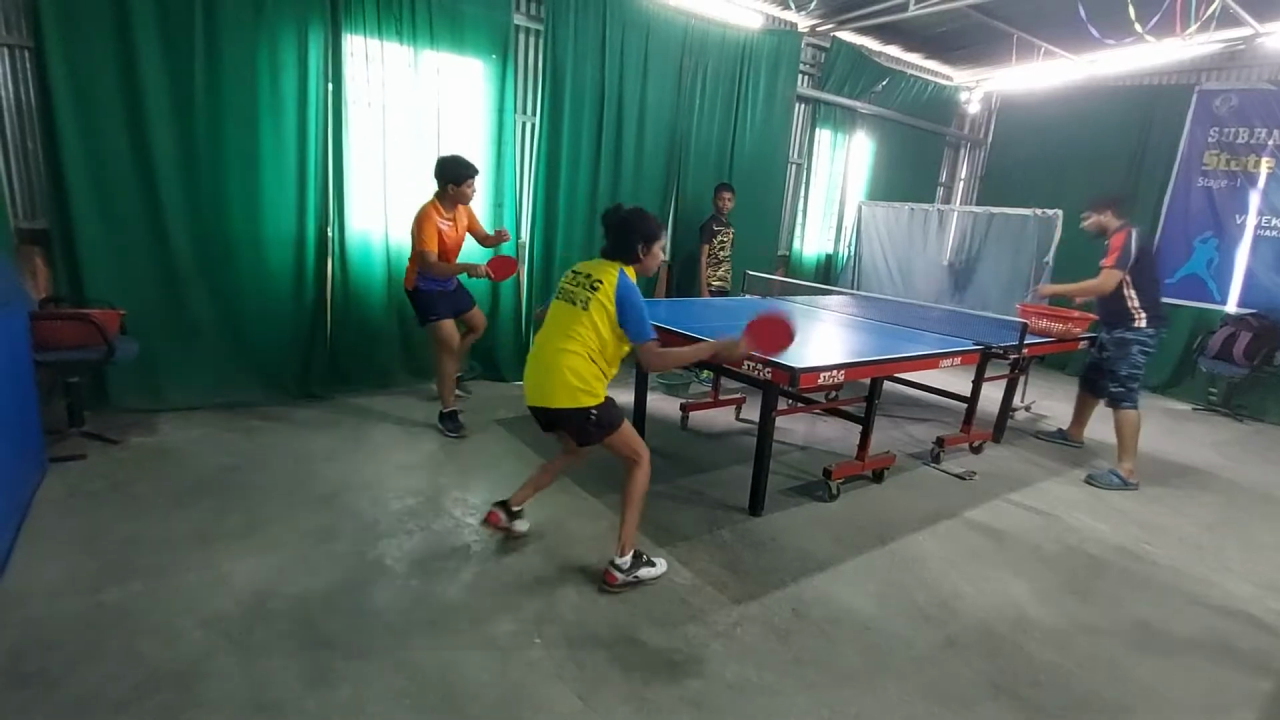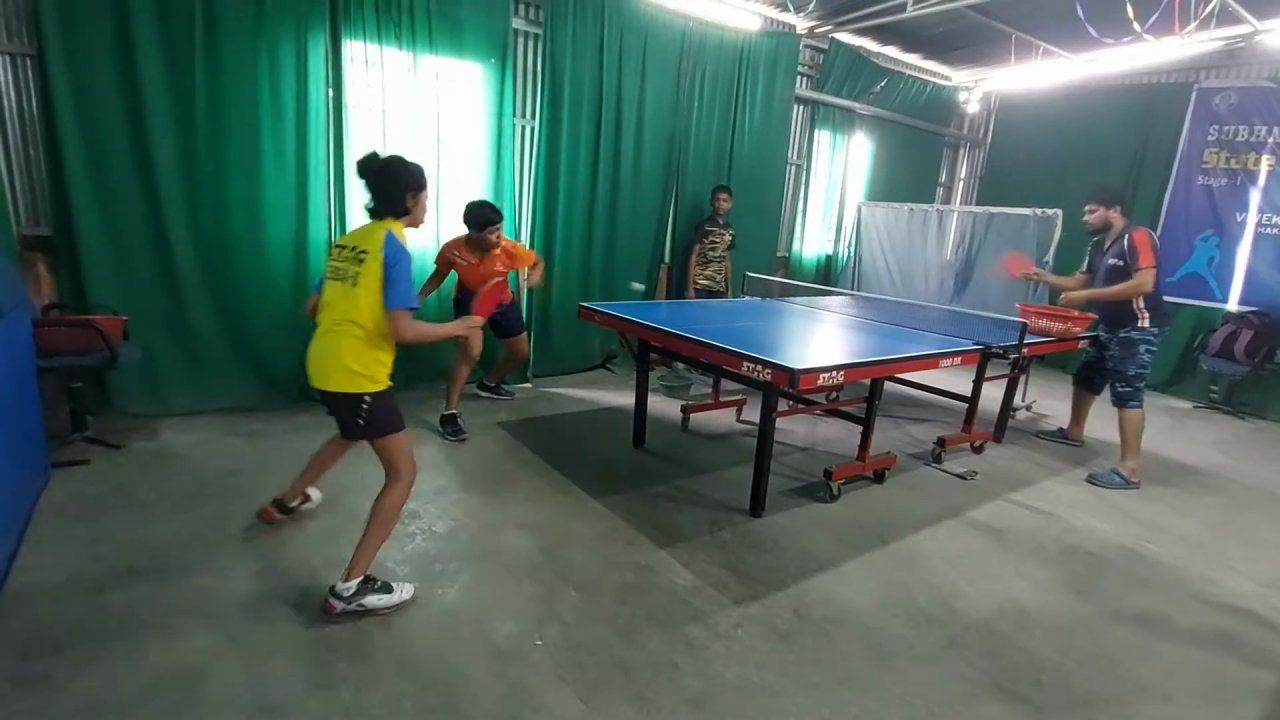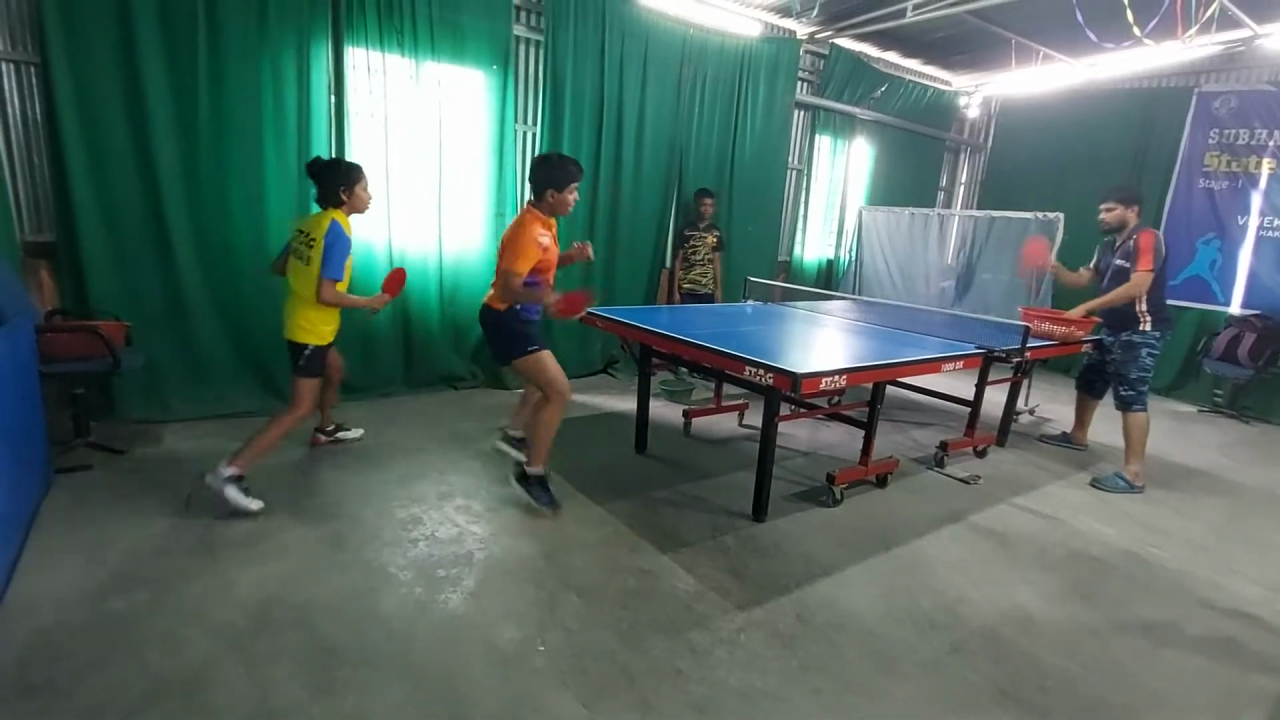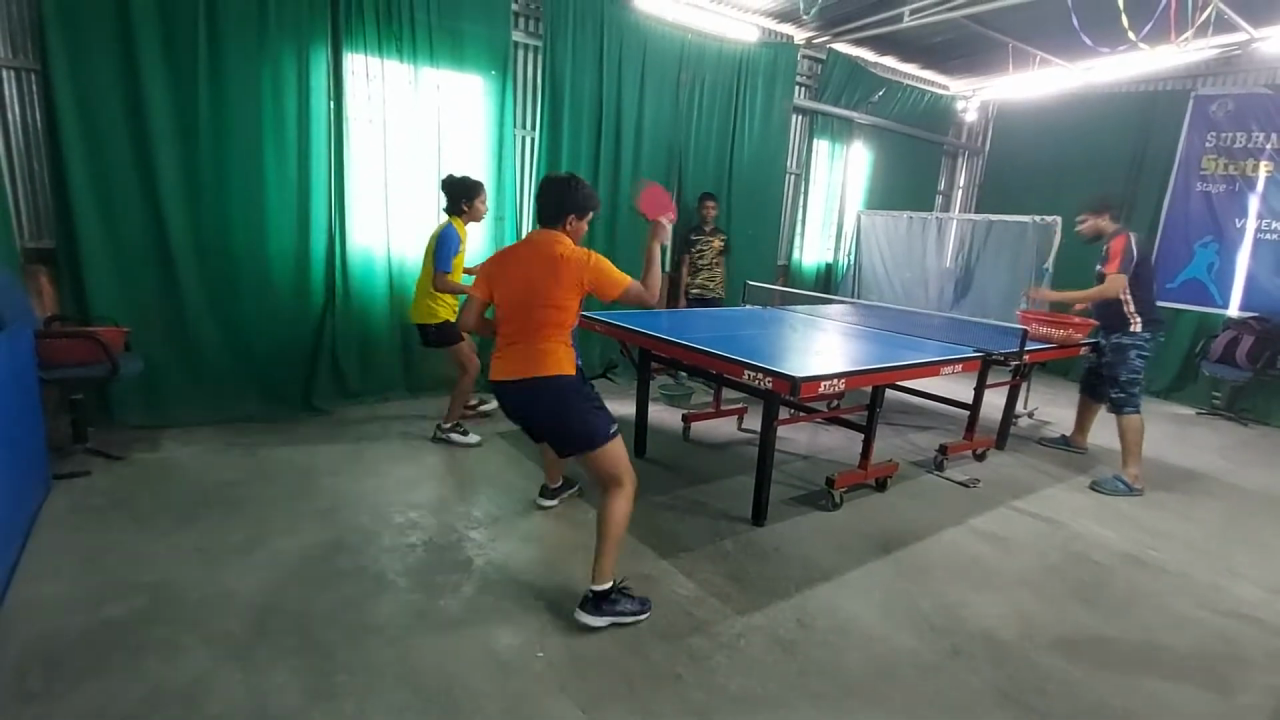
dt=0.7s
person 1, frame 1
left shoulder: (579, 271)
right shoulder: (624, 288)
right elbow: (652, 360)
right wrist: (718, 348)
left hip: (538, 386)
right hip: (575, 391)
left knee: (577, 447)
right knee: (639, 459)
left ankle: (507, 509)
right ankle: (623, 562)
person 1, frame 2
left shoulder: (351, 241)
right shoulder: (395, 250)
left elbow: (314, 309)
right elbow: (400, 329)
right wrist: (454, 329)
left hip: (325, 365)
right hip: (359, 376)
left knee: (346, 436)
right knee: (402, 473)
left ankle: (287, 501)
right ankle: (351, 587)
person 1, frame 3
left shoulder: (310, 223)
right shoulder: (338, 233)
left elbow: (279, 267)
right elbow: (326, 295)
right wrist: (368, 302)
left hip: (305, 325)
right hip: (311, 331)
left knee: (335, 372)
right knee: (300, 408)
left ankle: (326, 429)
right ankle: (229, 472)
person 1, frame 4
left shoulder: (456, 230)
right shoulder: (449, 234)
right elbow: (441, 283)
left wrist: (468, 270)
left hip: (442, 311)
right hip: (434, 314)
left knee: (470, 351)
right knee: (471, 366)
left ankle: (467, 402)
right ankle: (447, 426)
person 2, frame 1
left shoulder: (462, 209)
right shoulder: (427, 217)
left elbow: (482, 238)
right elbow: (429, 266)
left wrist: (497, 237)
right wrist: (467, 268)
left hip: (449, 282)
right hip: (425, 287)
left knee: (478, 324)
right knee: (450, 343)
left ankle: (450, 378)
right ankle: (447, 412)
person 2, frame 2
left shoulder: (508, 247)
right shoulder: (452, 250)
left elbow: (537, 261)
right elbow: (437, 278)
left wrist: (535, 277)
right wrist: (418, 296)
left hip: (503, 304)
right hip: (470, 304)
left knee: (520, 354)
right knee: (470, 352)
left ankle: (489, 384)
right ankle: (449, 414)
person 2, frame 3
left shoulder: (546, 223)
right shoulder: (527, 232)
right elbow: (508, 288)
left wrist: (572, 256)
right wrist: (541, 297)
left hip: (515, 316)
right hip: (507, 317)
left knee: (539, 379)
right knee: (559, 390)
left ankle: (515, 434)
right ankle: (533, 474)
person 2, frame 4
left shoulder: (500, 260)
right shoulder: (583, 263)
left elbow: (469, 321)
right elbow: (648, 297)
right wrist: (656, 242)
left hip: (506, 383)
right hip: (553, 383)
left knee: (549, 426)
right knee: (620, 483)
left ankle: (552, 485)
right ankle: (602, 595)
person 3, frame 1
left shoulder: (1125, 237)
right shoulder: (1119, 240)
left elbow: (1104, 285)
left wrist: (1056, 289)
right wrist: (1081, 297)
left hip: (1136, 329)
right hip: (1115, 328)
left knee: (1122, 395)
right knee: (1091, 380)
left ankle: (1126, 471)
right ankle: (1074, 432)
person 3, frame 2
left shoulder: (1138, 237)
right shoulder: (1098, 245)
left elbow: (1143, 284)
right elbow: (1078, 281)
left wrist: (1087, 296)
right wrist: (1043, 276)
left hip: (1138, 329)
right hip: (1110, 328)
left knee: (1127, 394)
right knee: (1085, 378)
left ankle: (1128, 471)
right ankle: (1074, 431)
person 3, frame 3
left shoulder: (1147, 240)
right shoulder: (1108, 245)
left elbow: (1137, 287)
right elbow: (1082, 280)
left wrist: (1086, 307)
right wrist: (1057, 270)
left hip: (1140, 333)
right hip: (1111, 330)
left knee: (1131, 398)
right knee: (1088, 383)
left ankle: (1133, 474)
right ankle: (1078, 435)
person 3, frame 4
left shoulder: (1122, 241)
right shoulder: (1110, 246)
left elbow: (1113, 289)
left wrist: (1057, 296)
right wrist: (1082, 301)
left hip: (1133, 333)
right hip: (1112, 331)
left knee: (1124, 400)
right knee: (1091, 386)
left ankle: (1131, 476)
right ankle: (1077, 438)
